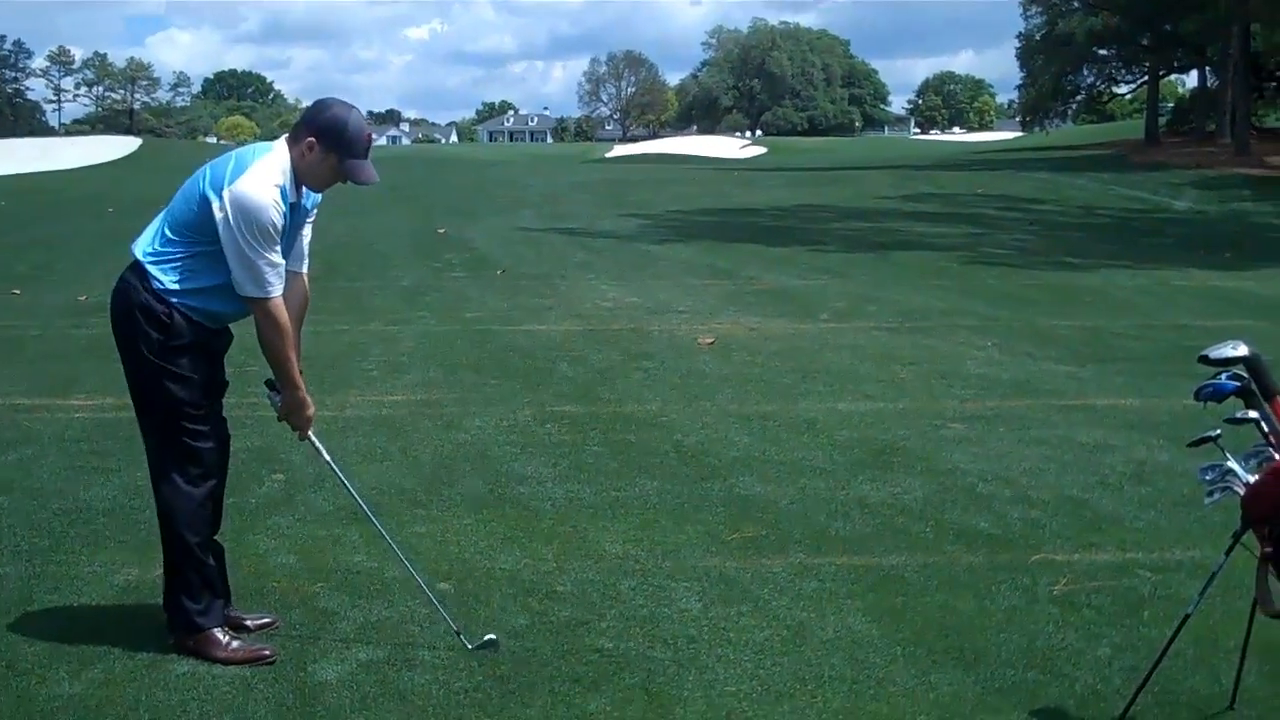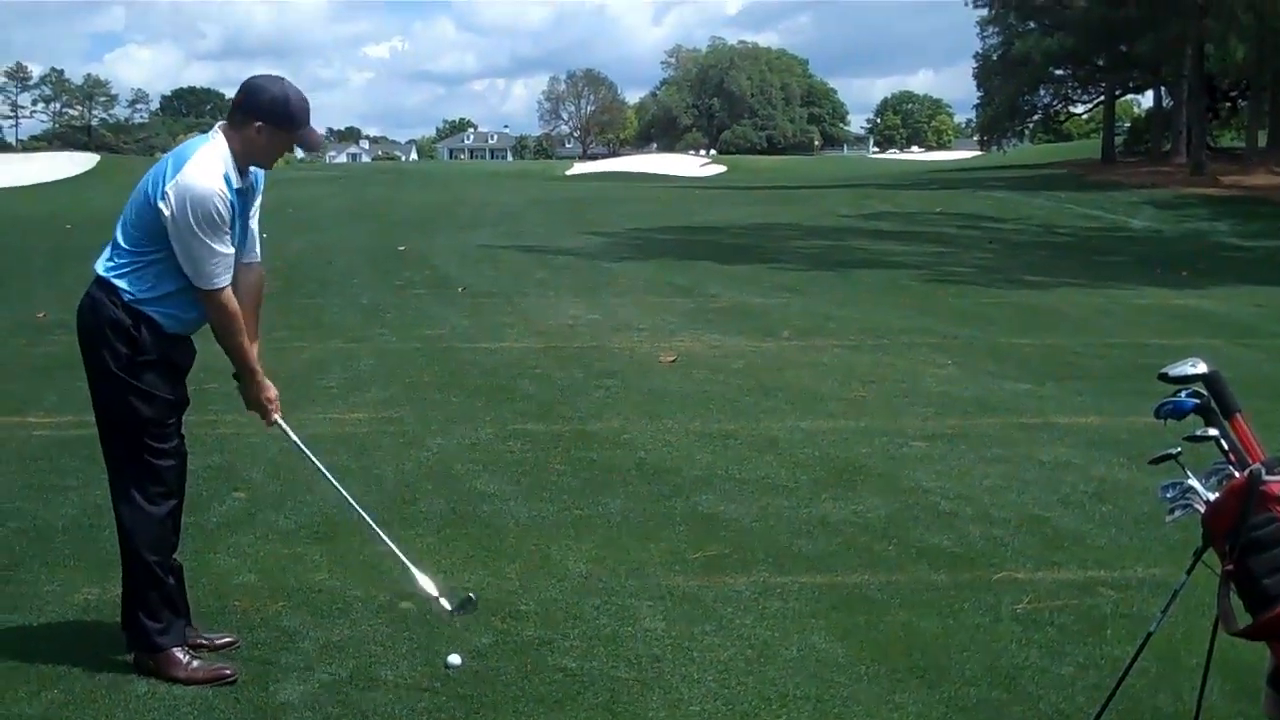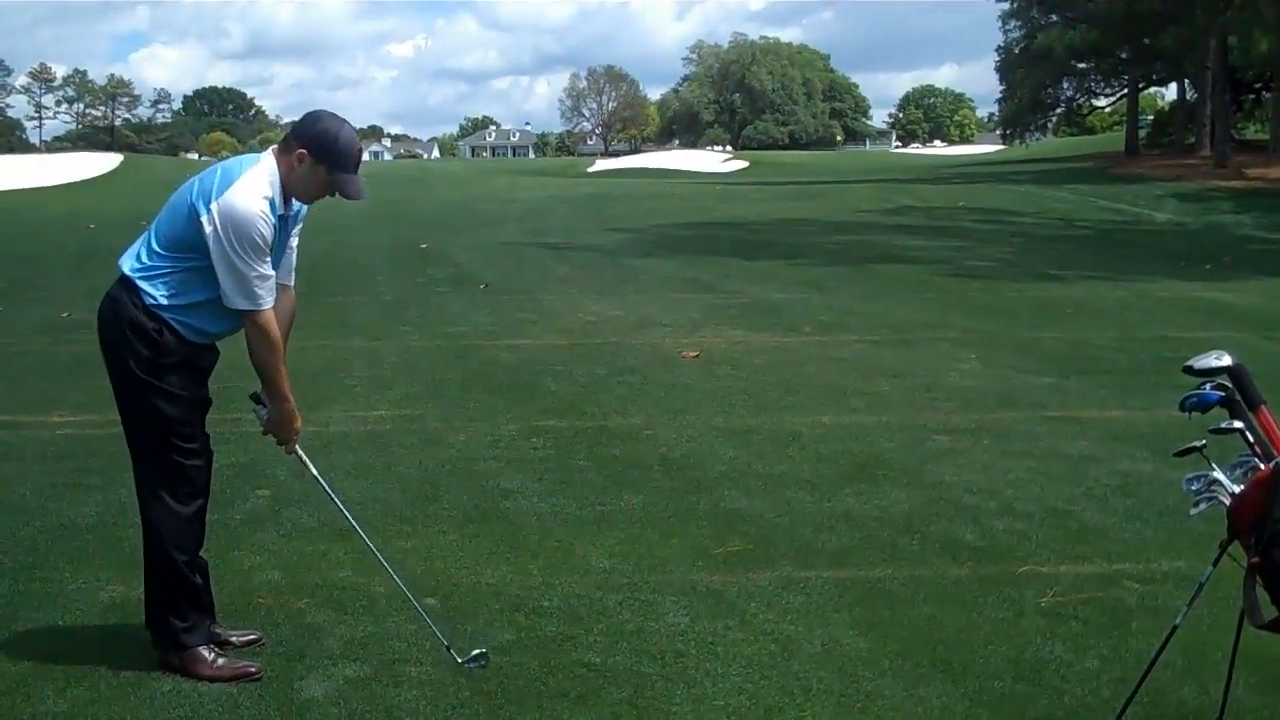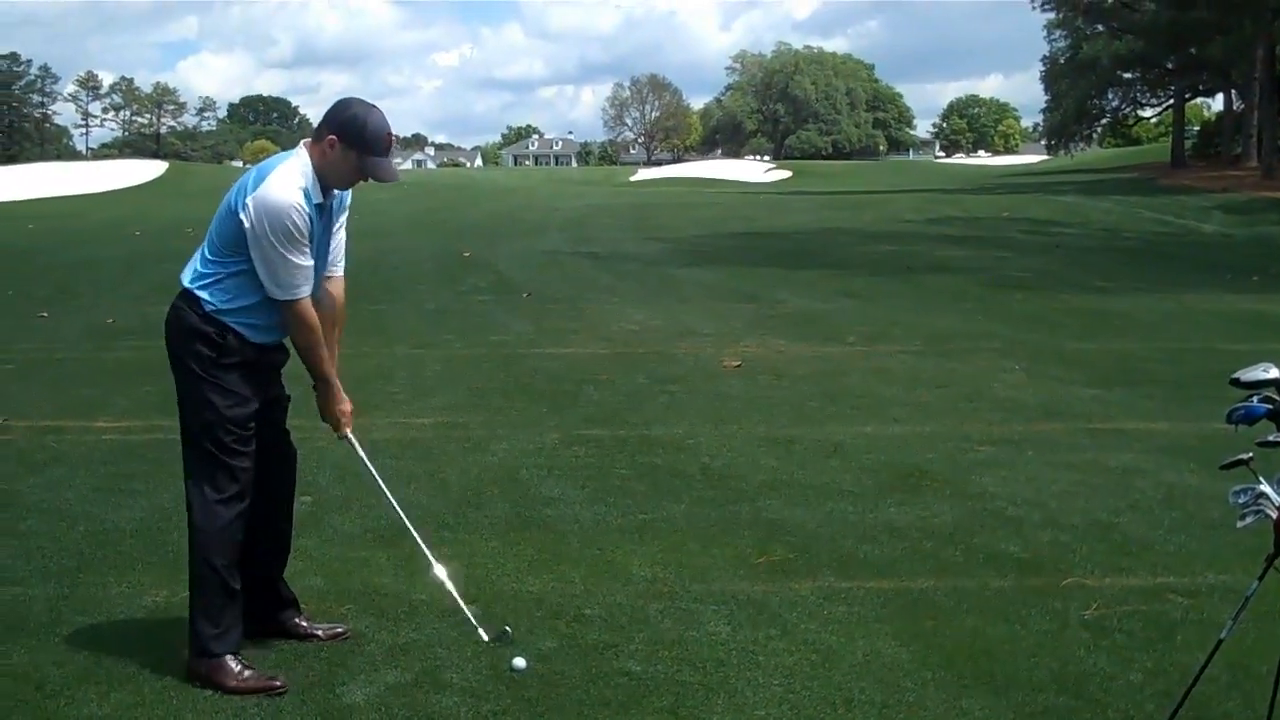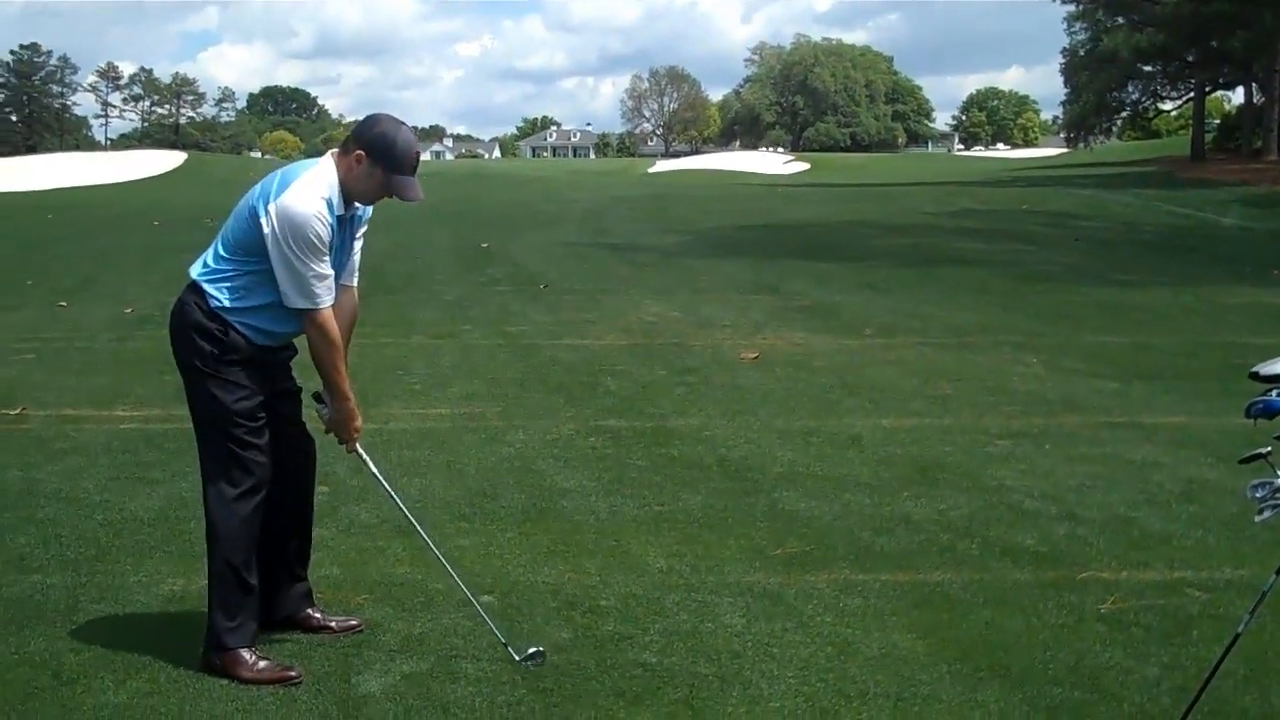
dt=1s
person 1, frame 1
left shoulder: (299, 188)
right shoulder: (255, 192)
left elbow: (293, 282)
right elbow: (267, 307)
left wrist: (291, 379)
right wrist: (295, 392)
left hip: (193, 315)
right hip: (156, 314)
left knee: (208, 456)
right knee: (188, 464)
left ankle: (208, 601)
right ankle: (196, 622)
person 1, frame 2
left shoulder: (245, 175)
right shoulder: (199, 184)
left elbow: (247, 269)
right elbow: (217, 297)
left wrist: (254, 360)
right wrist: (253, 378)
left hip: (158, 330)
right hip: (123, 329)
left knee: (165, 477)
right knee: (148, 481)
left ankle: (169, 622)
right ankle: (155, 640)
person 1, frame 3
left shoulder: (286, 198)
right shoulder: (245, 204)
left elbow: (281, 294)
right elbow: (257, 319)
left wrist: (275, 394)
right wrist: (283, 405)
left hip: (178, 331)
right hip: (144, 329)
left knee: (190, 475)
right knee: (175, 479)
left ankle: (190, 616)
right ankle: (181, 638)
person 1, frame 4
left shoulder: (332, 193)
right shoulder: (279, 197)
left elbow: (330, 284)
right elbow: (297, 308)
left wrist: (332, 376)
right wrist: (329, 388)
left hip: (254, 341)
right hip: (210, 338)
left knee: (274, 474)
right knee: (226, 483)
left ankle: (268, 608)
right ankle: (211, 648)
person 1, frame 5
left shoulder: (352, 202)
right shoulder: (302, 207)
left elbow: (343, 296)
right elbow: (318, 318)
left wrist: (336, 392)
right wrist: (344, 401)
left hip: (261, 336)
right hip: (215, 334)
left knee: (293, 463)
right knee: (241, 477)
left ankle: (286, 601)
right ankle: (228, 641)
